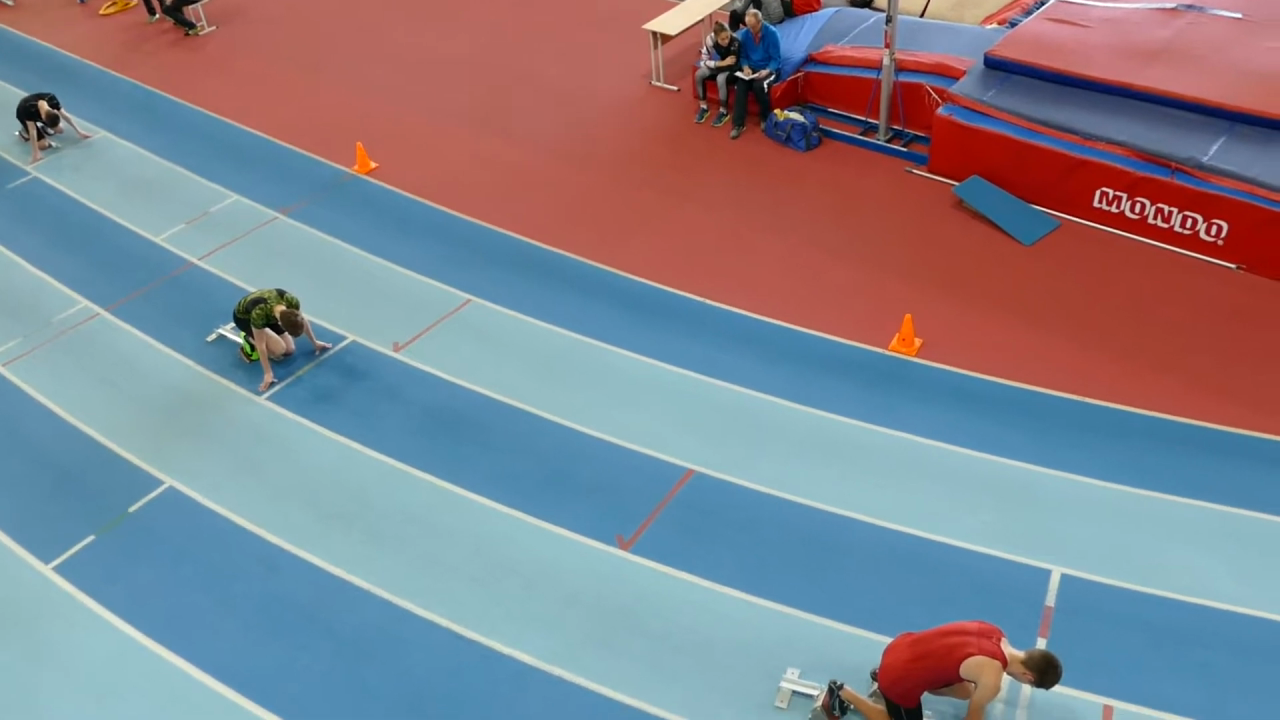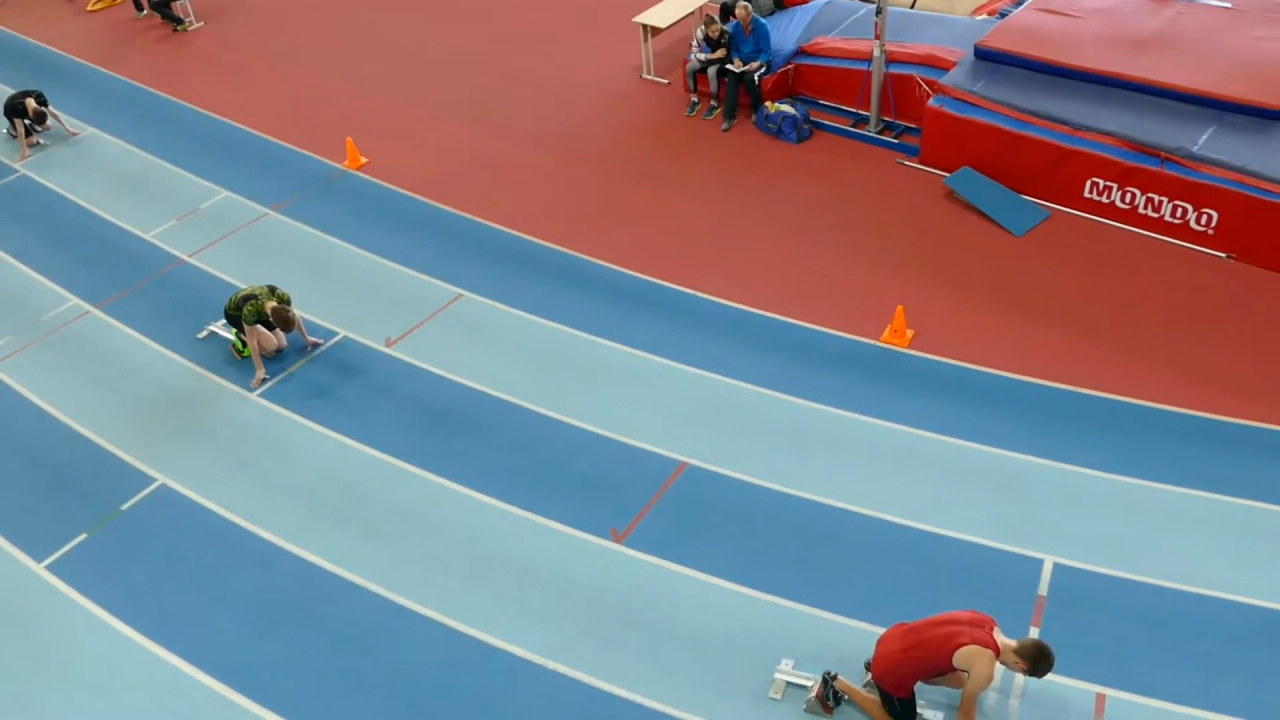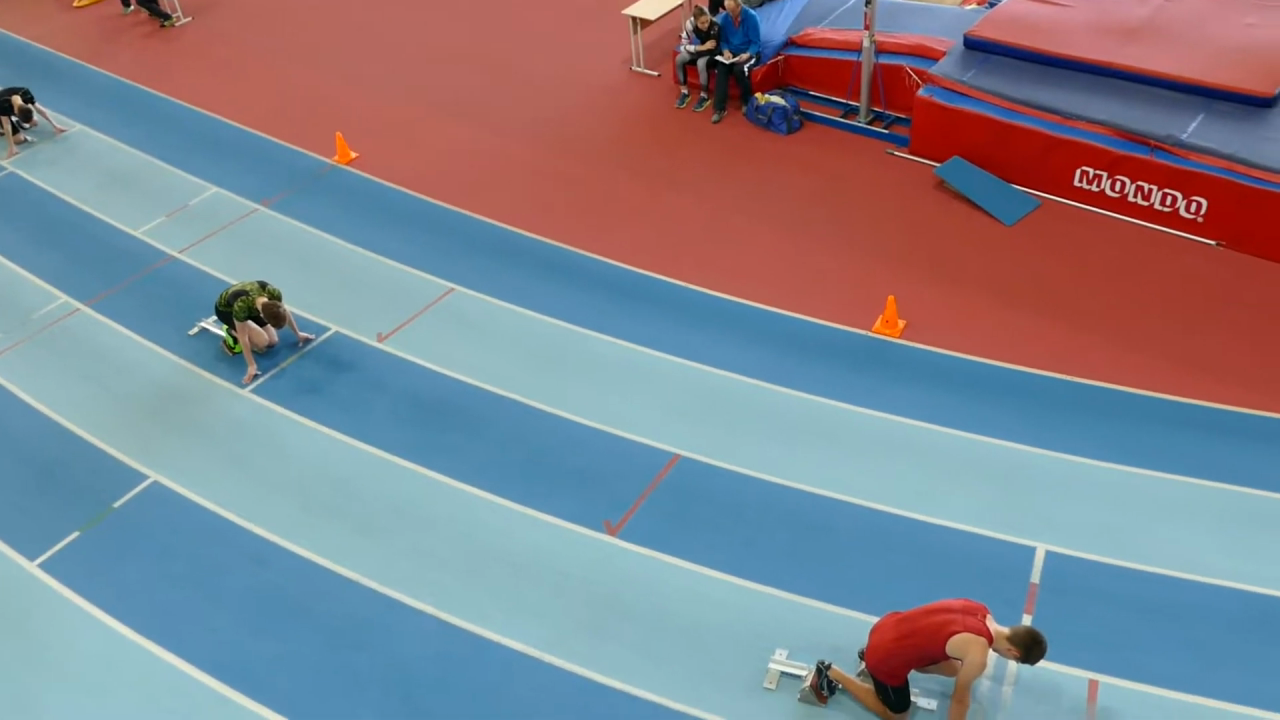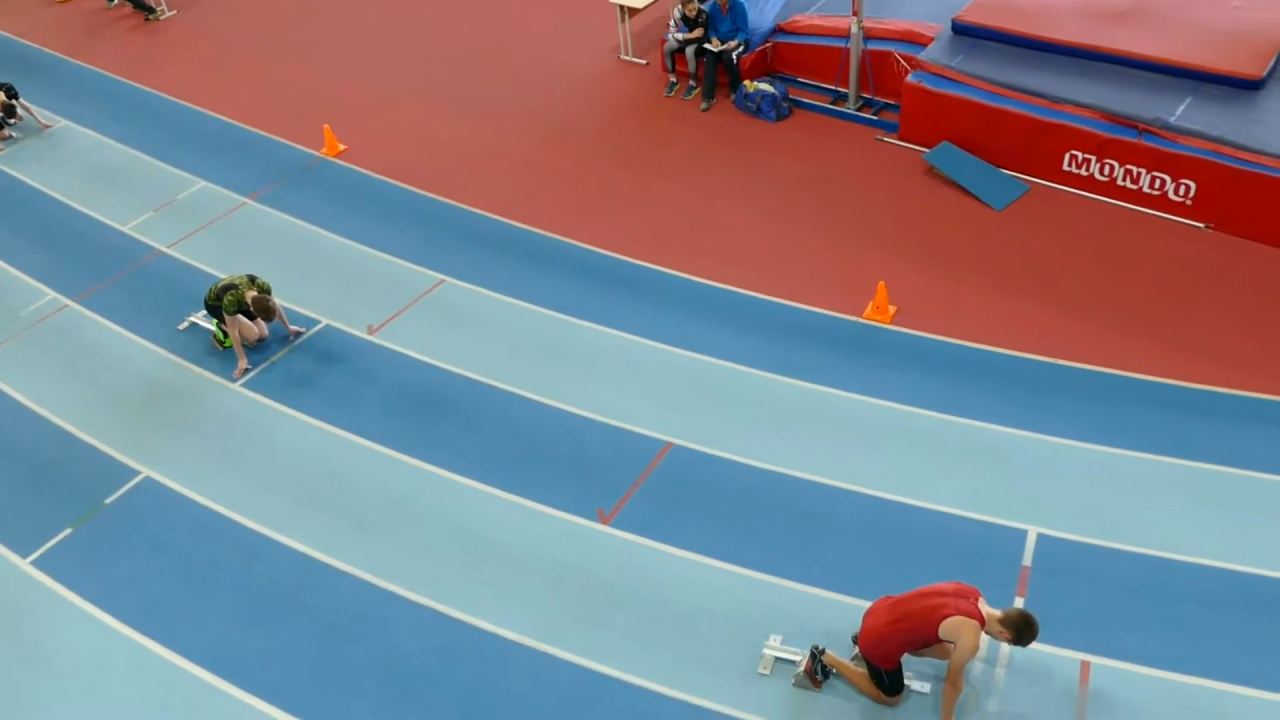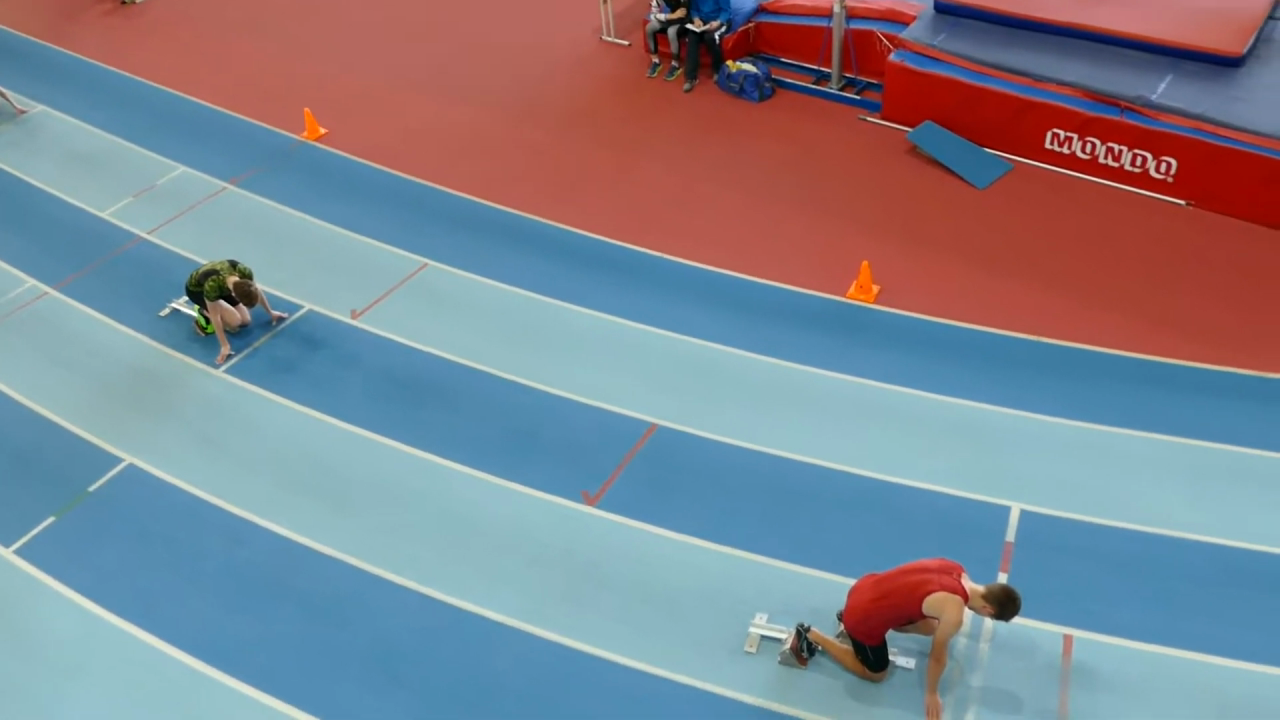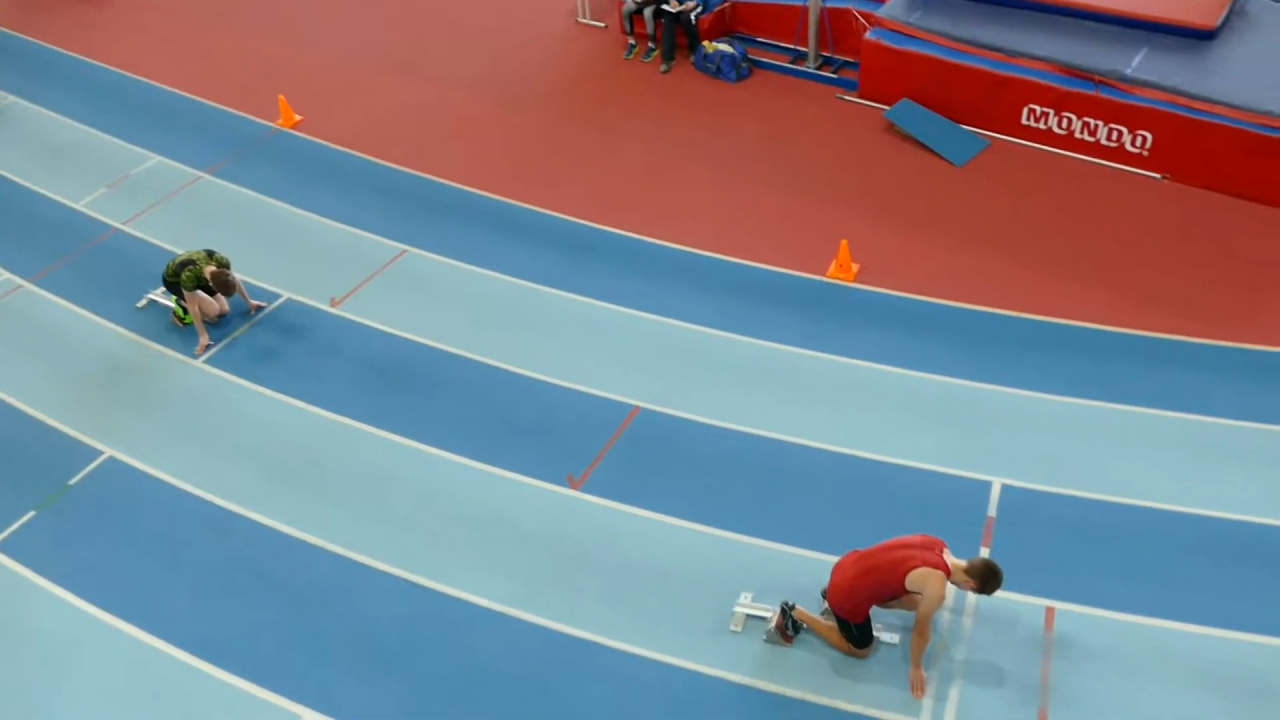
dt=0.2s
person 1, frame 1
left shoulder: (996, 635)
right shoulder: (992, 678)
left wrist: (976, 695)
left hip: (902, 646)
right hip: (899, 677)
left knee: (965, 691)
right ankle: (843, 694)
person 1, frame 2
left shoulder: (989, 624)
right shoulder: (985, 668)
left wrist: (969, 682)
left hip: (895, 637)
right hip: (892, 668)
left knee: (958, 680)
right ankle: (838, 685)
person 1, frame 3
left shoulder: (982, 612)
right shoulder: (978, 655)
right elbow: (960, 698)
left wrist: (964, 672)
left hip: (889, 625)
right hip: (885, 656)
left knee: (952, 669)
right ankle: (831, 673)
person 1, frame 4
left shoulder: (974, 596)
right shoulder: (970, 637)
right elbow: (953, 681)
left wrist: (956, 655)
left hip: (882, 609)
right hip: (878, 639)
left knee: (944, 651)
right knee: (890, 698)
right ankle: (825, 658)
person 1, frame 5
left shoulder: (958, 571)
right shoulder: (954, 613)
right elbow: (937, 657)
left wrist: (939, 629)
right wrist: (931, 694)
left hip: (866, 587)
right hip: (863, 616)
left knee: (929, 627)
right knee: (876, 674)
right ankle: (810, 636)
person 1, frame 6
left shoulder: (939, 547)
right shoulder: (937, 588)
right elbow: (920, 632)
left wrist: (923, 605)
right wrist: (915, 668)
left hip: (849, 564)
right hip: (847, 593)
left knee: (912, 602)
right knee: (861, 650)
right ankle: (795, 614)
